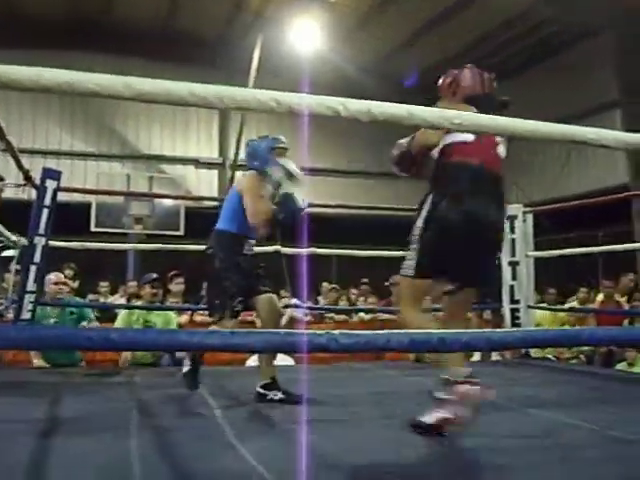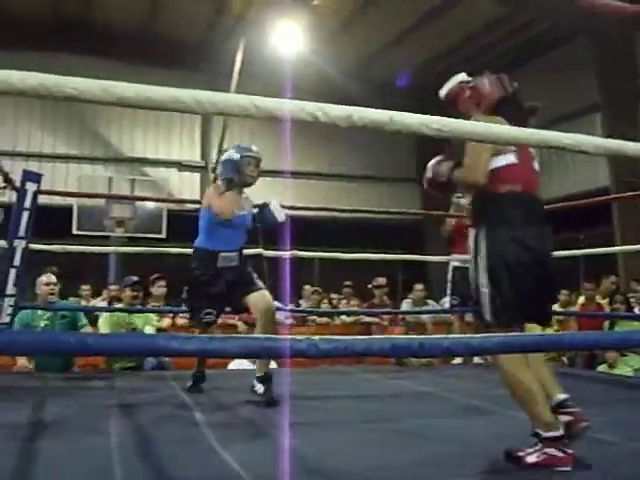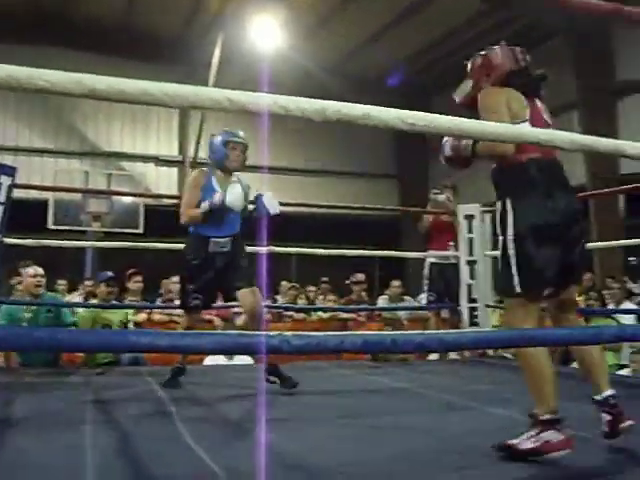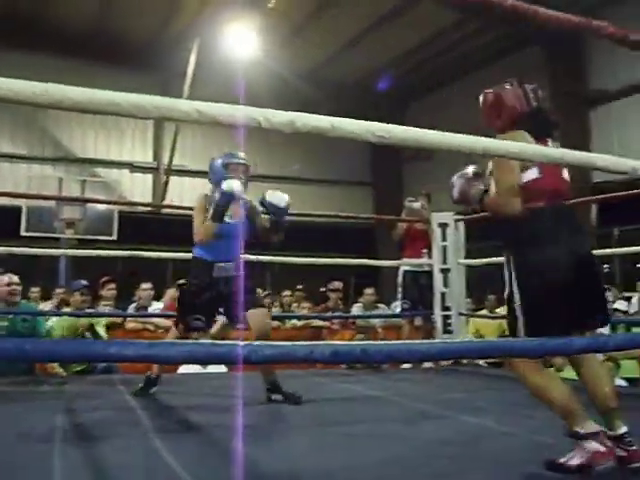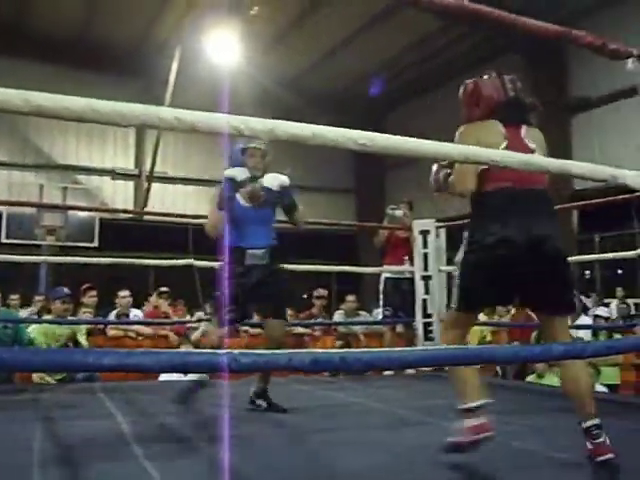
dt=0.2s
person 1, frame 1
left shoulder: (453, 112)
left elbow: (424, 140)
left wrist: (404, 151)
left hip: (450, 206)
right hip: (489, 213)
left knee: (408, 299)
right knee: (457, 314)
left ankle: (458, 385)
right ankle: (459, 388)
person 1, frame 2
left shoulder: (482, 126)
right shoulder: (520, 133)
left elbow: (475, 176)
left wrist: (444, 174)
left hip: (500, 236)
right hip: (535, 236)
left knee: (503, 348)
left ankle: (550, 442)
right ankle: (563, 406)
person 1, frame 3
left shoulder: (495, 96)
right shoulder: (535, 102)
left elbow: (502, 147)
left wrist: (466, 148)
left hip: (526, 207)
right hip: (562, 203)
left knee: (518, 319)
right knee: (566, 309)
left ankle: (547, 426)
right ankle: (609, 403)
person 1, frame 4
left shoulder: (506, 144)
right shoulder: (552, 145)
left elbow: (510, 205)
left wrist: (476, 195)
left hip: (534, 252)
right hip: (574, 245)
left knee: (525, 362)
right knee: (584, 350)
left ankle: (589, 436)
person 1, frame 5
left shoulder: (473, 132)
right shoulder: (534, 135)
left elbow: (464, 186)
right elbow: (542, 187)
left wrist: (445, 176)
left hip: (495, 233)
right hip: (543, 231)
left knee: (453, 329)
right knee: (558, 336)
left ankle: (475, 414)
right ankle: (595, 434)
person 2, frame 1
left shoulder: (263, 184)
right shoulder: (253, 180)
right elbow: (256, 221)
left wrist: (281, 209)
right wrist: (275, 185)
left hip: (245, 255)
right hip: (225, 253)
left knee: (271, 313)
right knee: (229, 322)
left ankle: (267, 384)
right ankle: (193, 360)
person 2, frame 2
left shoulder: (248, 202)
right shoulder: (217, 189)
right elbow: (226, 213)
left wrist: (261, 220)
right wrist: (229, 183)
left hip: (237, 266)
right hip: (207, 266)
left knee: (267, 308)
right knee: (205, 330)
left ankle: (261, 380)
right ankle: (198, 374)
person 2, frame 3
left shoulder: (242, 186)
right shoulder: (200, 178)
right elbow: (185, 218)
left wrist: (258, 211)
right wrist: (212, 206)
left hip: (231, 252)
right hip: (201, 253)
left knee: (254, 306)
right knee: (191, 317)
left ankle: (271, 368)
right ankle: (178, 368)
person 2, frame 4
left shoulder: (248, 206)
right shoulder: (206, 202)
left elbow: (271, 237)
right elbow: (201, 238)
left wrist: (277, 219)
right wrist: (219, 209)
left hip: (236, 275)
right hip: (204, 275)
left knee: (263, 328)
right knee: (182, 333)
left ankle: (273, 387)
right ankle: (153, 377)
person 2, frame 5
left shoulder: (270, 184)
right shoulder: (226, 189)
left elbow: (298, 222)
right elbow: (213, 232)
left wrist: (289, 200)
right wrist: (225, 200)
left hip: (269, 265)
right hip: (237, 265)
left knee: (276, 337)
left ankle: (260, 393)
person 3, frame 1
left shoulder: (500, 217)
right shoulder: (475, 214)
left elbow: (504, 236)
right elbow: (464, 229)
left wrist: (495, 212)
right wrist: (472, 206)
left hip: (494, 263)
right hip: (476, 263)
left knee: (497, 307)
right knee: (476, 307)
left ankle: (496, 349)
right ankle: (477, 350)
person 3, frame 2
right shoulder: (454, 218)
right elbow: (445, 232)
right wrist: (453, 208)
right hip: (458, 265)
right knee: (457, 309)
left ankle: (477, 353)
person 3, frame 3
left shoulder: (457, 215)
right shoulder: (432, 214)
right elbow: (422, 228)
left wrist: (453, 212)
right wrist: (430, 205)
left hip: (452, 262)
right hip: (434, 261)
left knee: (454, 306)
right knee: (433, 304)
left ankle: (454, 349)
person 3, frame 4
left shoulder: (431, 223)
right shoulder: (406, 222)
right elbow: (396, 236)
left wrist: (427, 220)
right wrist: (405, 211)
left hip: (425, 269)
right hip: (408, 268)
left knee: (427, 312)
right knee: (407, 311)
person 3, frame 5
left shoulder: (413, 230)
right shoulder: (388, 230)
right elbow: (378, 244)
left wrist: (409, 228)
right wrist: (387, 219)
left hip: (407, 276)
right hip: (390, 275)
left knee: (409, 318)
right knee: (389, 318)
